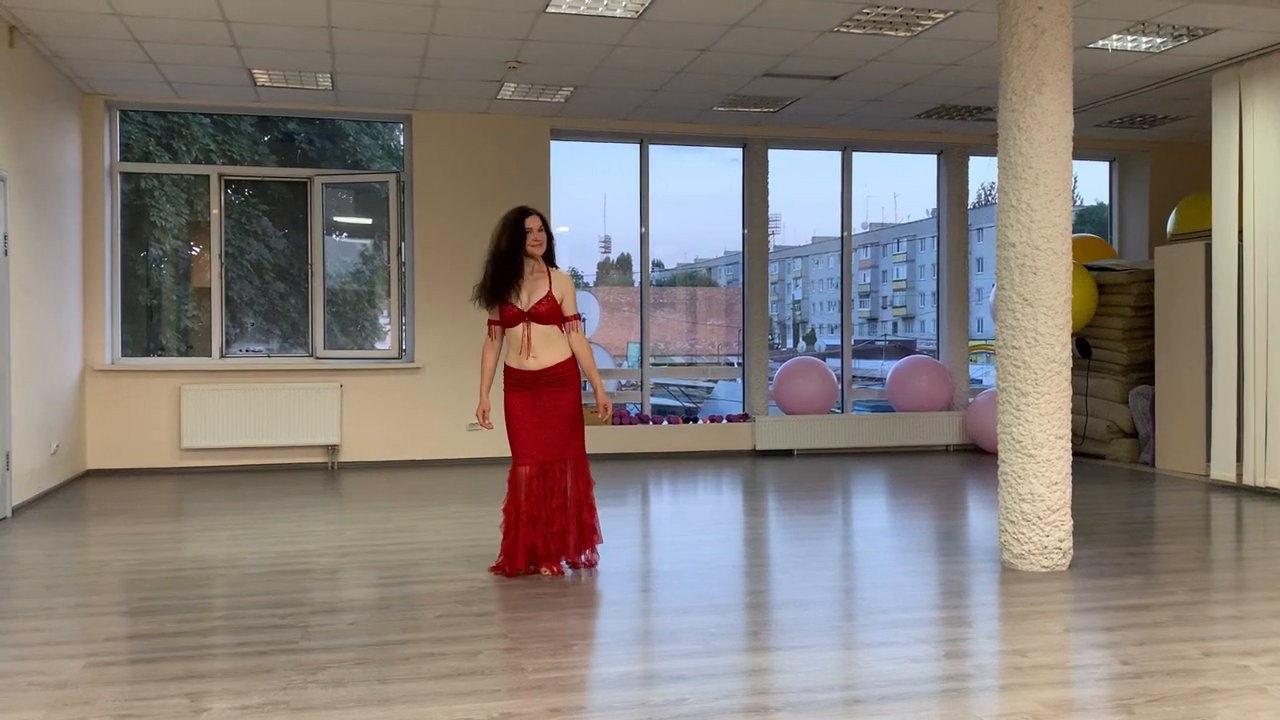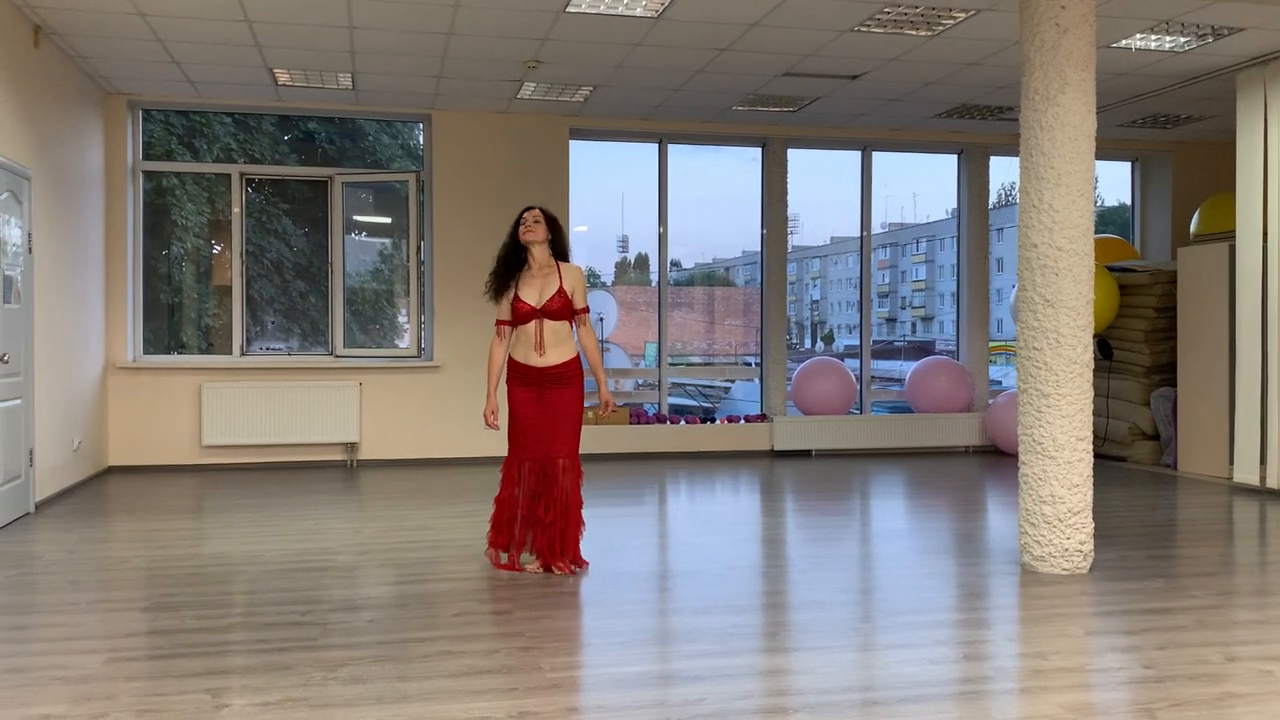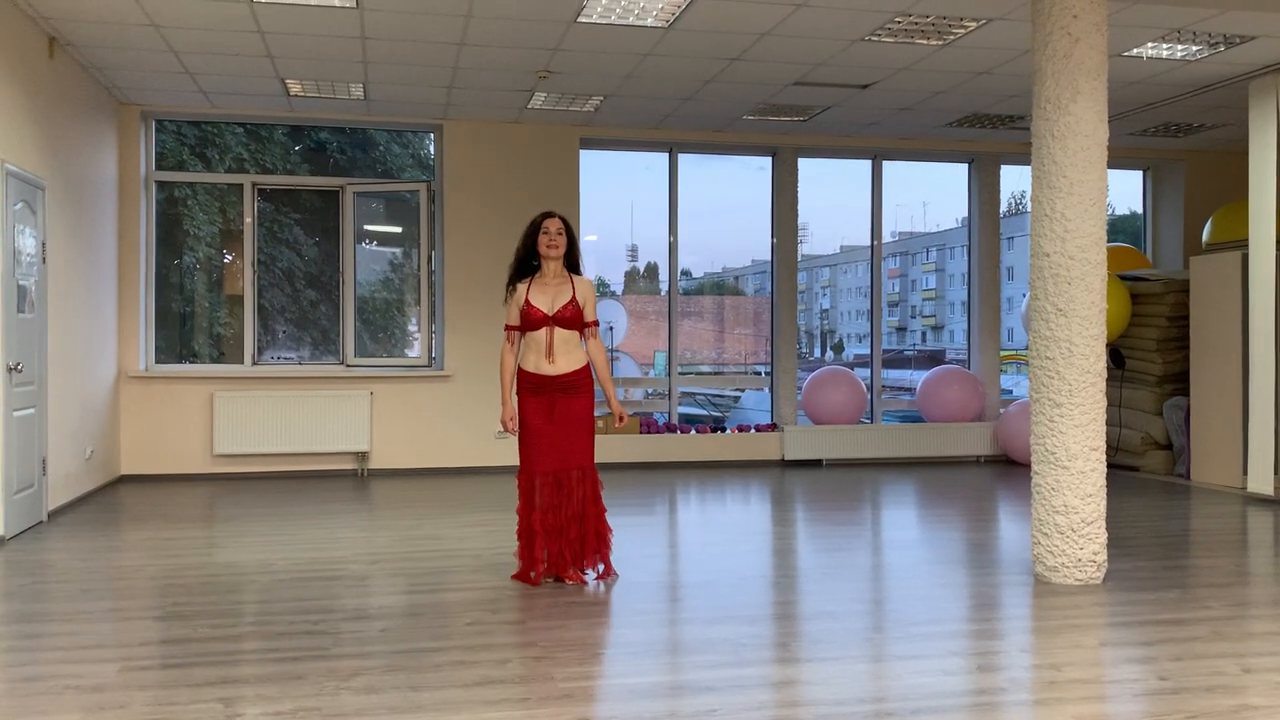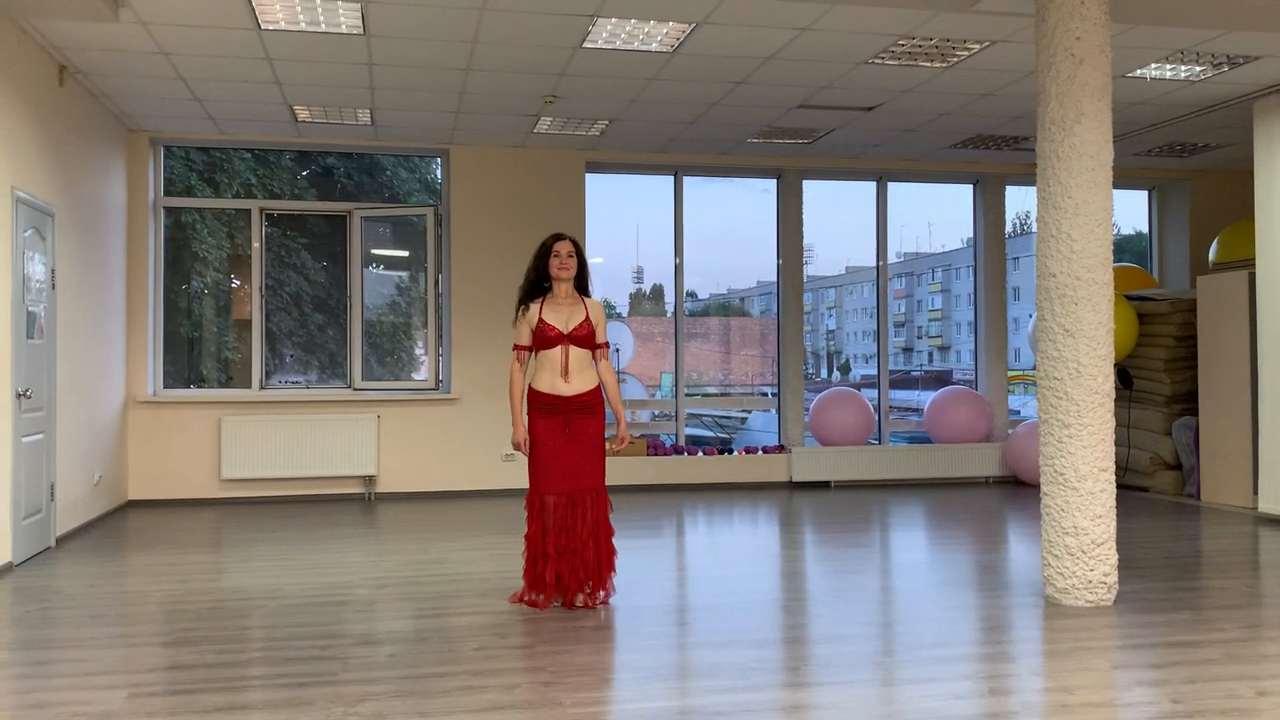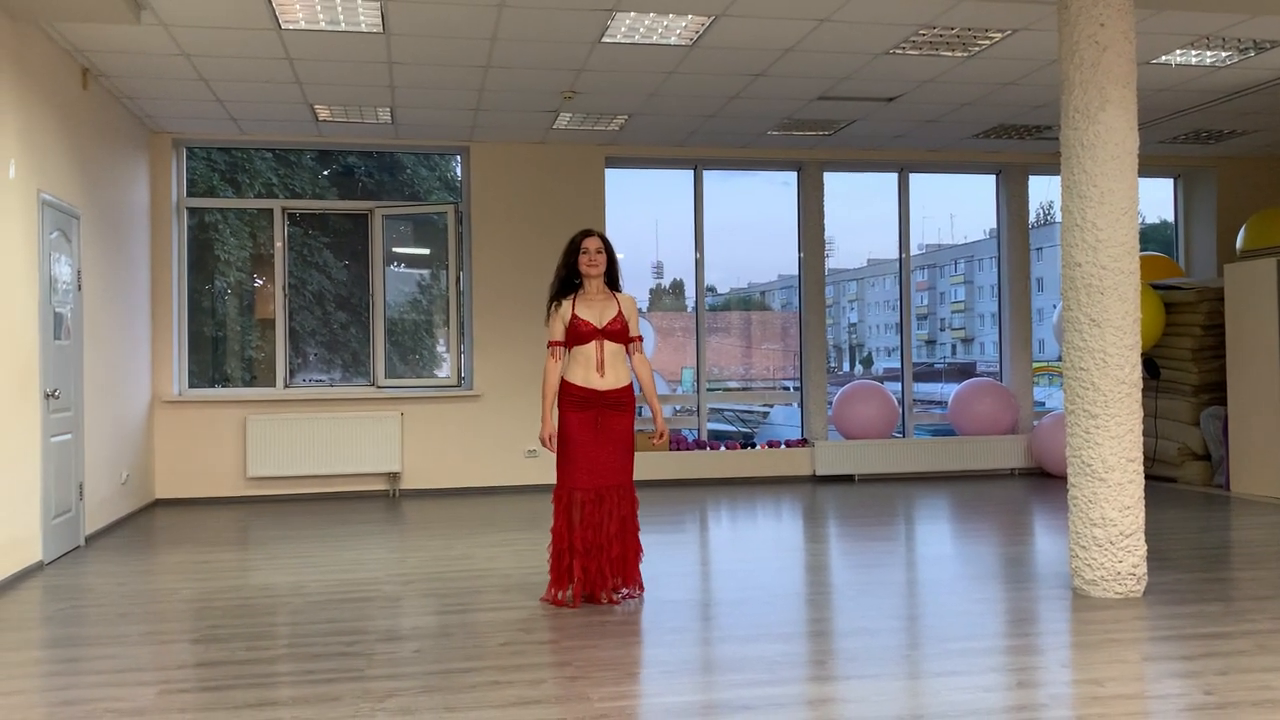
dt=1s
person 1, frame 1
left shoulder: (560, 282)
right shoulder: (502, 284)
left elbow: (576, 336)
right elbow: (492, 342)
left wrist: (598, 388)
right wrist: (483, 395)
left hip: (561, 382)
right hip: (519, 387)
left knee: (559, 464)
right knee: (526, 468)
left ankle: (552, 552)
right ankle: (521, 552)
person 1, frame 2
left shoulder: (572, 275)
right shoulder: (510, 281)
left elbow: (585, 331)
right elbow: (500, 339)
left wrist: (602, 383)
right wrist: (491, 395)
left hip: (565, 380)
right hip: (523, 382)
left knee: (562, 461)
right knee: (527, 462)
left ankle: (560, 552)
right ankle: (532, 549)
person 1, frame 3
left shoulder: (583, 288)
right shoulder: (520, 290)
left elbow: (594, 343)
right elbow: (510, 347)
left wrist: (612, 397)
right wrist: (506, 402)
left hip: (575, 390)
right hip: (532, 391)
left knee: (575, 472)
right knee: (538, 474)
left ankle: (571, 561)
right ankle: (541, 561)
person 1, frame 4
left shoulder: (594, 309)
right shoulder: (531, 310)
left elbow: (604, 364)
right elbow: (518, 367)
left wrist: (621, 418)
right wrist: (517, 421)
left hip: (588, 410)
right hip: (545, 411)
left knee: (586, 494)
right knee: (548, 494)
left ankle: (582, 584)
right ankle: (547, 584)
person 1, frame 5
left shoulder: (626, 304)
right shoulder: (563, 307)
left elbow: (638, 358)
right elbow: (554, 362)
left wrist: (657, 412)
right wrist: (546, 417)
left hip: (619, 405)
right hip: (576, 405)
left knee: (616, 489)
right knee: (578, 488)
left ankle: (612, 579)
right ankle: (576, 579)
